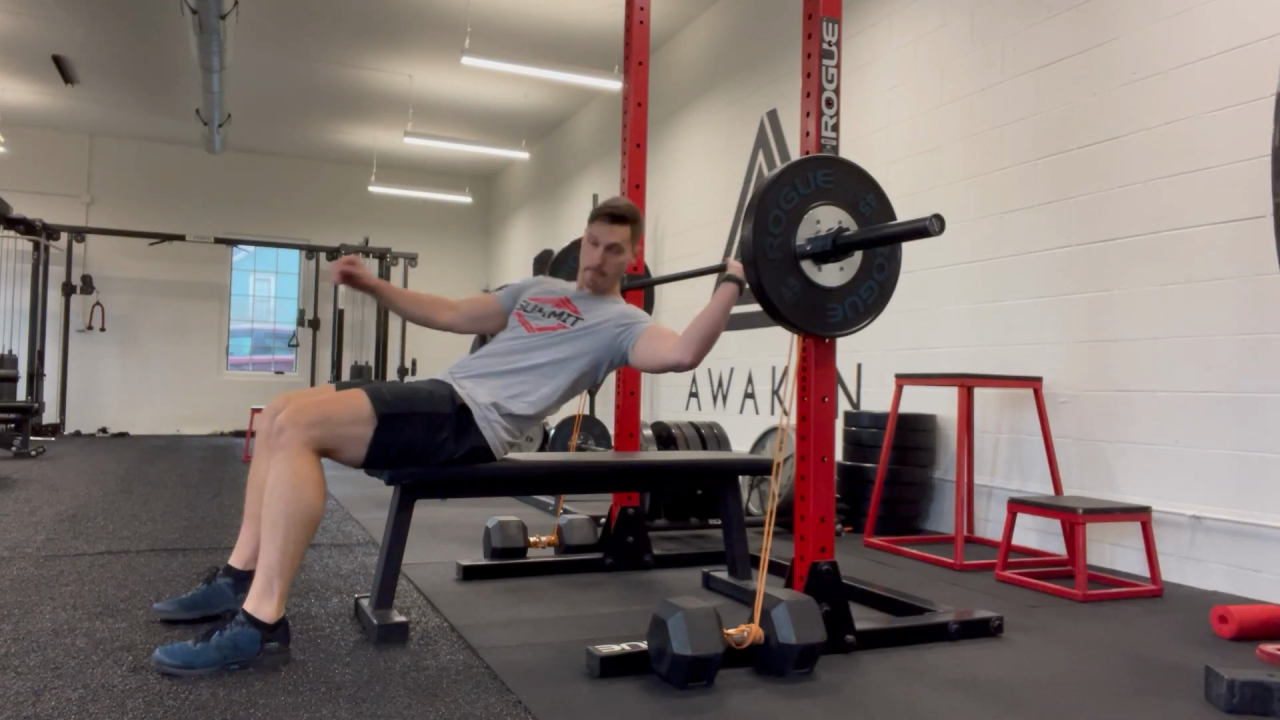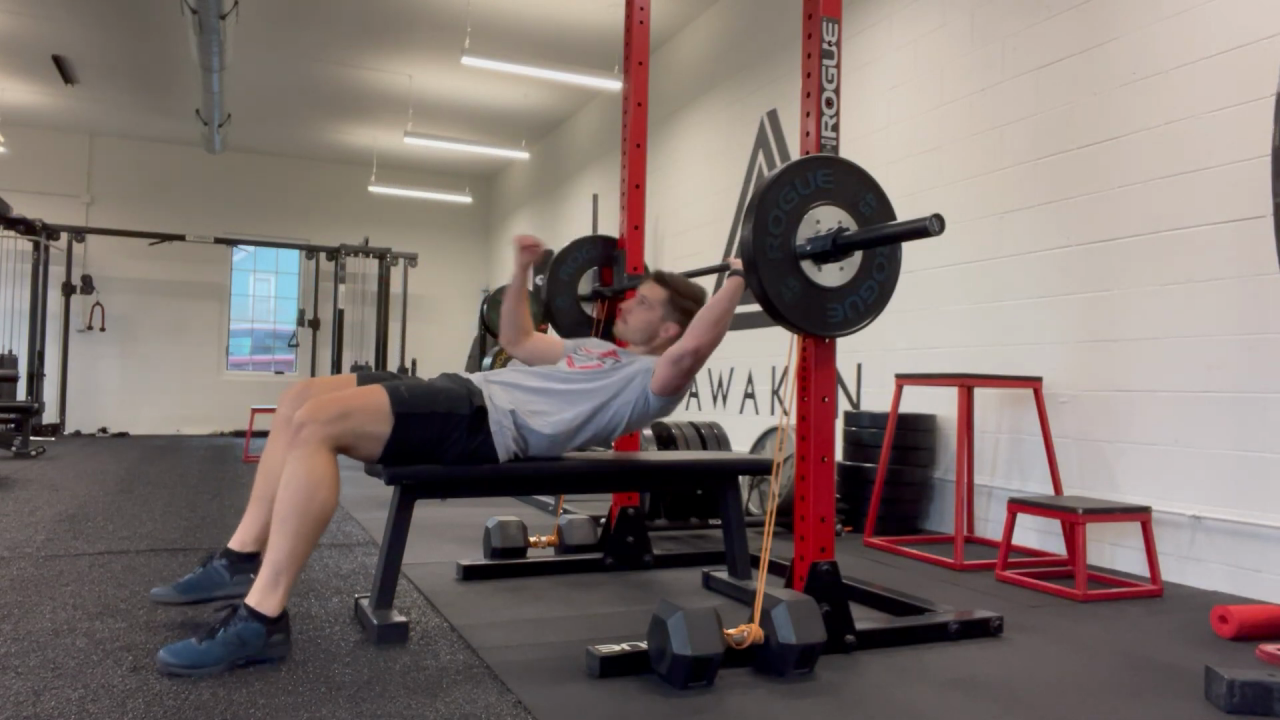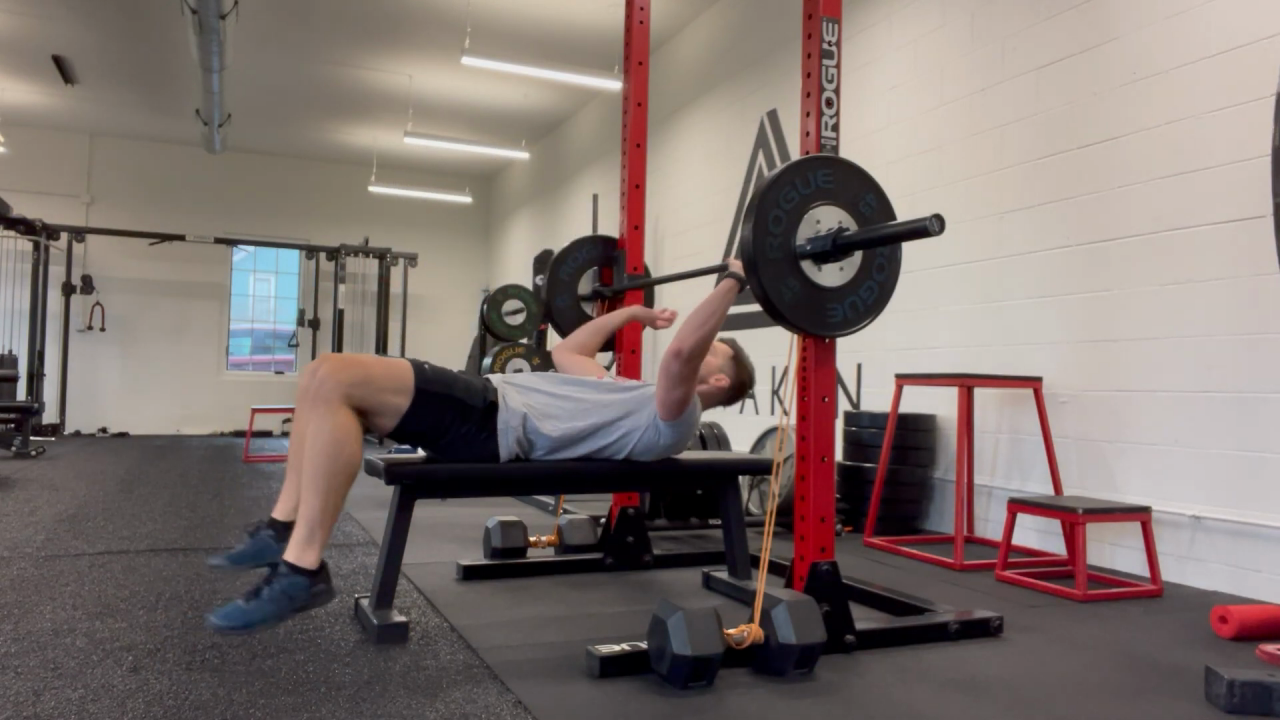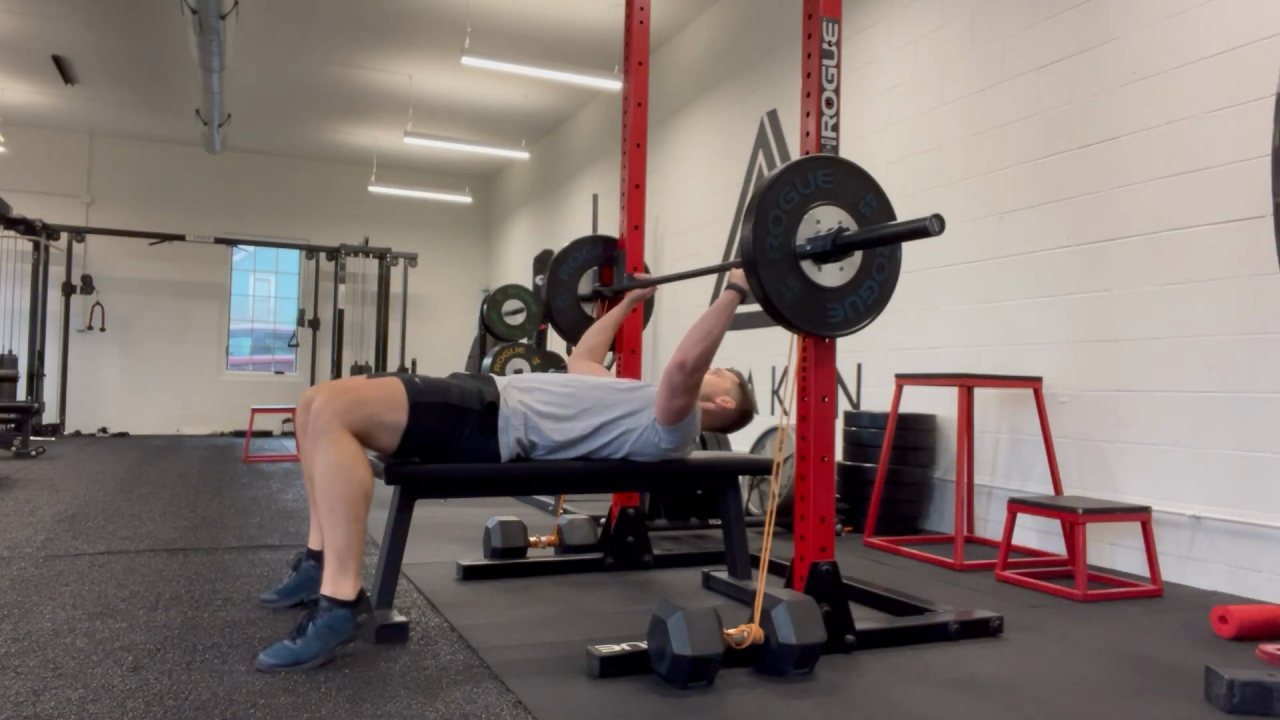
dt=0.3s
person 1, frame 1
left shoulder: (622, 323)
right shoulder: (540, 291)
left elbow: (686, 351)
right elbow: (449, 314)
left wrist: (732, 283)
right wrist: (372, 285)
left hip: (467, 421)
right hip: (443, 393)
left knee: (295, 425)
right knee: (283, 414)
left ankle: (260, 623)
right ankle: (241, 574)
person 1, frame 2
left shoulder: (654, 379)
right shoulder: (600, 351)
left elbow: (693, 349)
right elbow: (517, 341)
left wrist: (737, 278)
right wrist: (522, 270)
left hip: (484, 425)
right hip: (467, 394)
left knee: (316, 424)
right knee: (300, 399)
left ankle: (262, 618)
right ankle: (243, 556)
person 1, frame 3
left shoulder: (671, 424)
right shoulder: (629, 389)
left elbow: (681, 353)
right elbow: (569, 351)
left wrist: (734, 280)
right wrist: (631, 313)
left hip: (494, 428)
right hip: (483, 396)
left knee: (330, 378)
right knee: (327, 377)
left ankle: (301, 570)
right ankle: (283, 530)
person 1, frame 4
left shoulder: (674, 427)
right shoulder: (634, 402)
left elbow: (681, 364)
right elbow: (580, 359)
left wrist: (734, 291)
right wrist: (628, 302)
left hip: (496, 426)
right hip: (489, 398)
left knee: (332, 411)
right knee: (317, 403)
left ankle: (340, 601)
right ankle: (322, 559)
